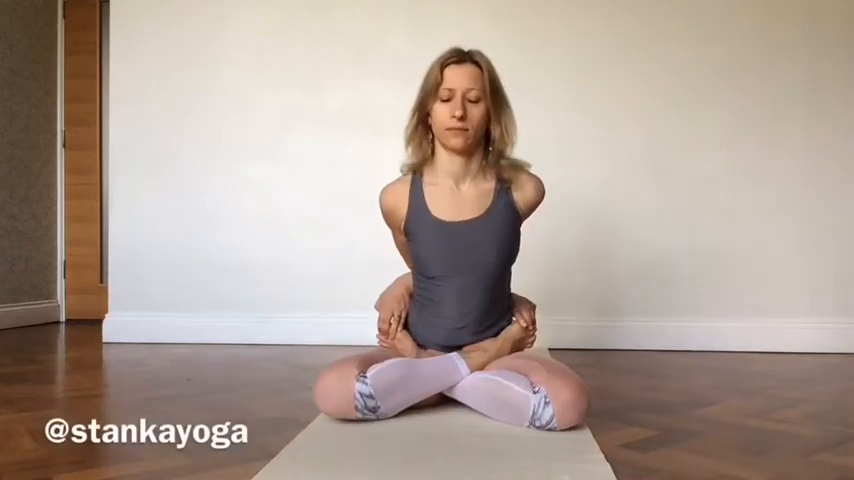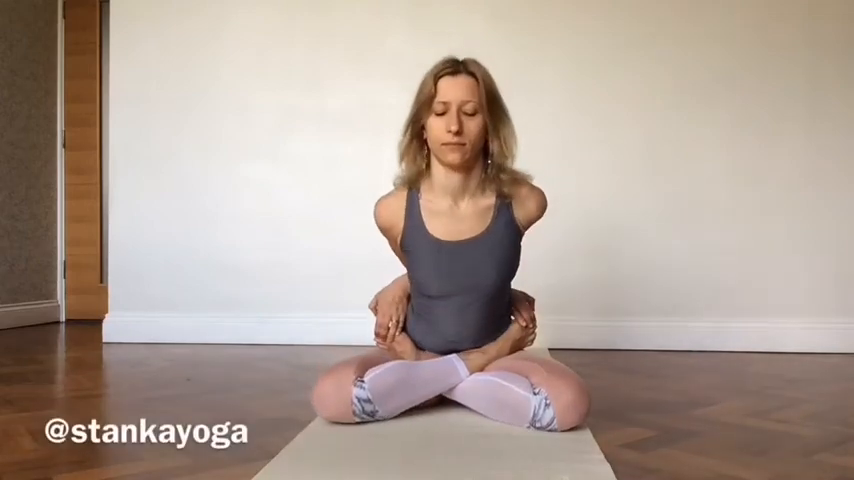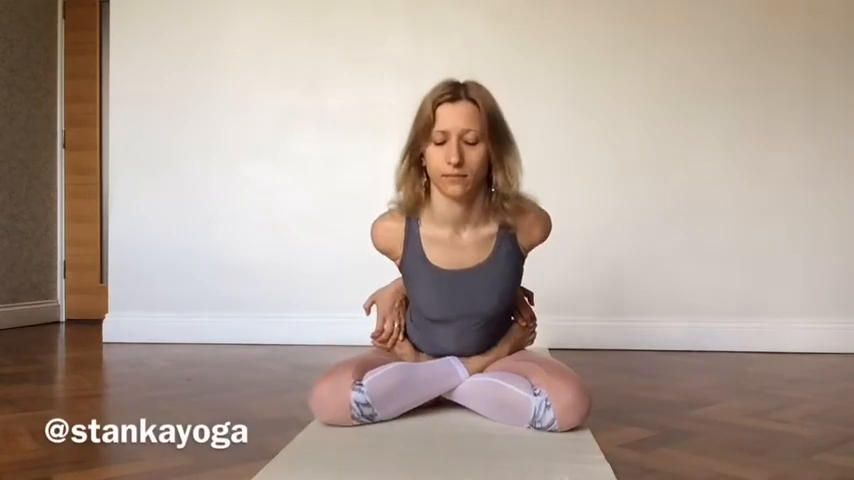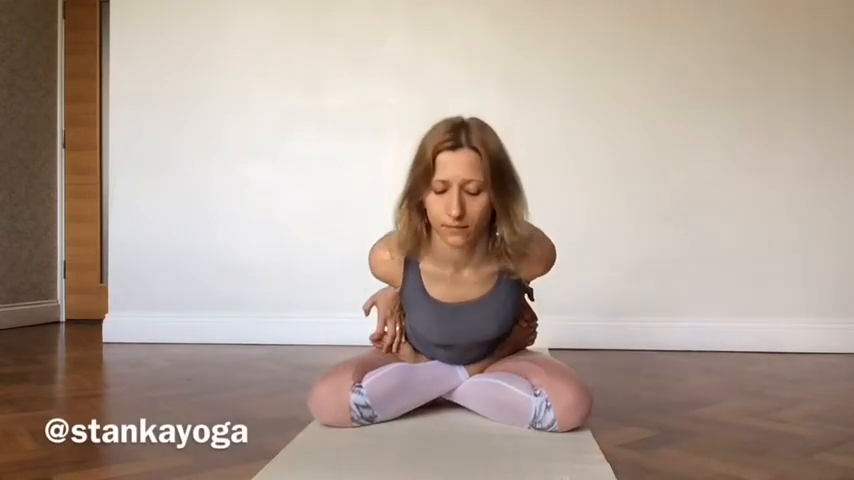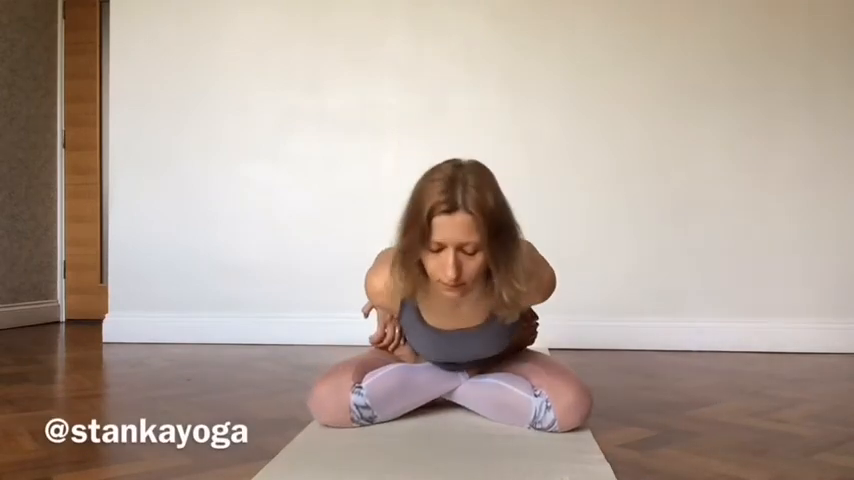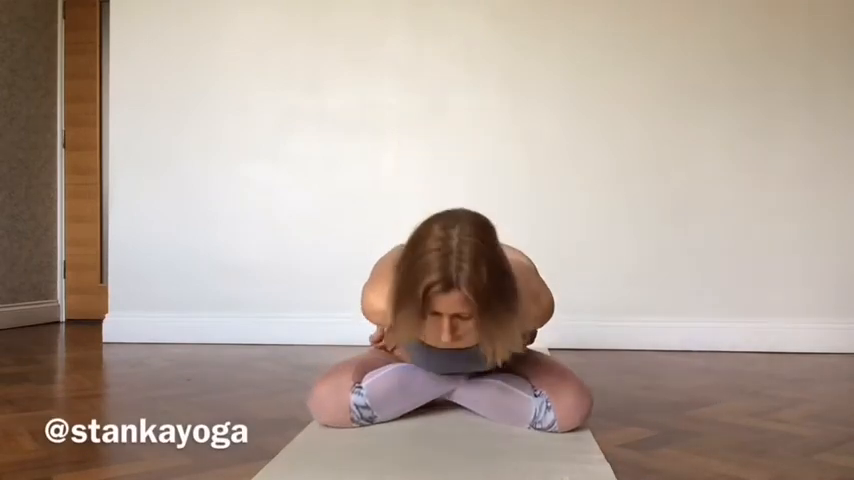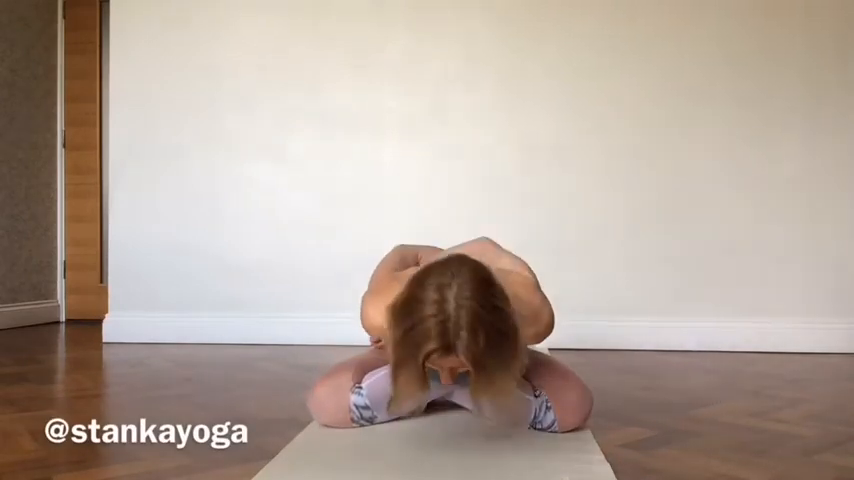
dt=0.3s
person 1, frame 1
left shoulder: (523, 190)
right shoulder: (398, 198)
left hip: (495, 349)
right hip: (418, 347)
left knee: (570, 403)
right knee: (331, 392)
left ankle: (424, 374)
right ankle: (472, 369)
person 1, frame 2
left shoulder: (524, 202)
right shoulder: (393, 210)
left hip: (494, 353)
right hip: (416, 352)
left knee: (570, 404)
right knee: (328, 397)
left ankle: (426, 378)
right ankle: (468, 371)
person 1, frame 3
left shoulder: (528, 224)
right shoulder: (391, 230)
left hip: (496, 355)
right hip: (415, 354)
left knee: (571, 404)
right knee: (326, 399)
left ankle: (424, 379)
right ankle: (460, 373)
person 1, frame 4
left shoulder: (532, 254)
right shoulder: (390, 258)
left hip: (495, 360)
right hip: (416, 358)
left knee: (571, 406)
right knee: (326, 401)
left ankle: (432, 383)
right ankle: (460, 377)
person 1, frame 5
left shoulder: (532, 278)
right shoulder: (385, 282)
left hip: (496, 363)
right hip: (415, 359)
left knee: (572, 406)
right knee: (325, 401)
left ankle: (430, 386)
person 1, frame 6
left shoulder: (532, 302)
right shoulder: (380, 300)
right elbow: (398, 256)
left hip: (495, 368)
right hip: (415, 365)
left knee: (573, 408)
right knee: (325, 402)
left ankle: (441, 390)
person 1, frame 7
left shoulder: (532, 315)
right shoulder: (380, 312)
left elbow: (484, 249)
right elbow: (402, 254)
right hip: (409, 362)
left knee: (573, 407)
right knee: (325, 403)
